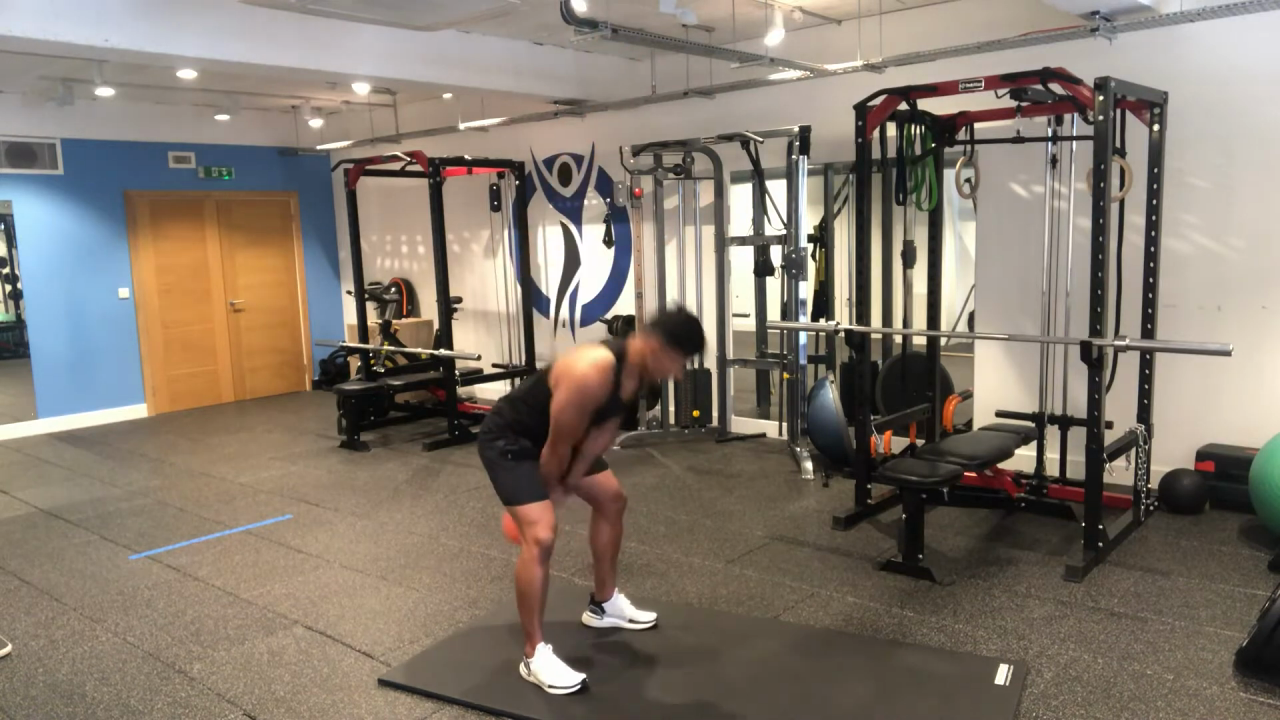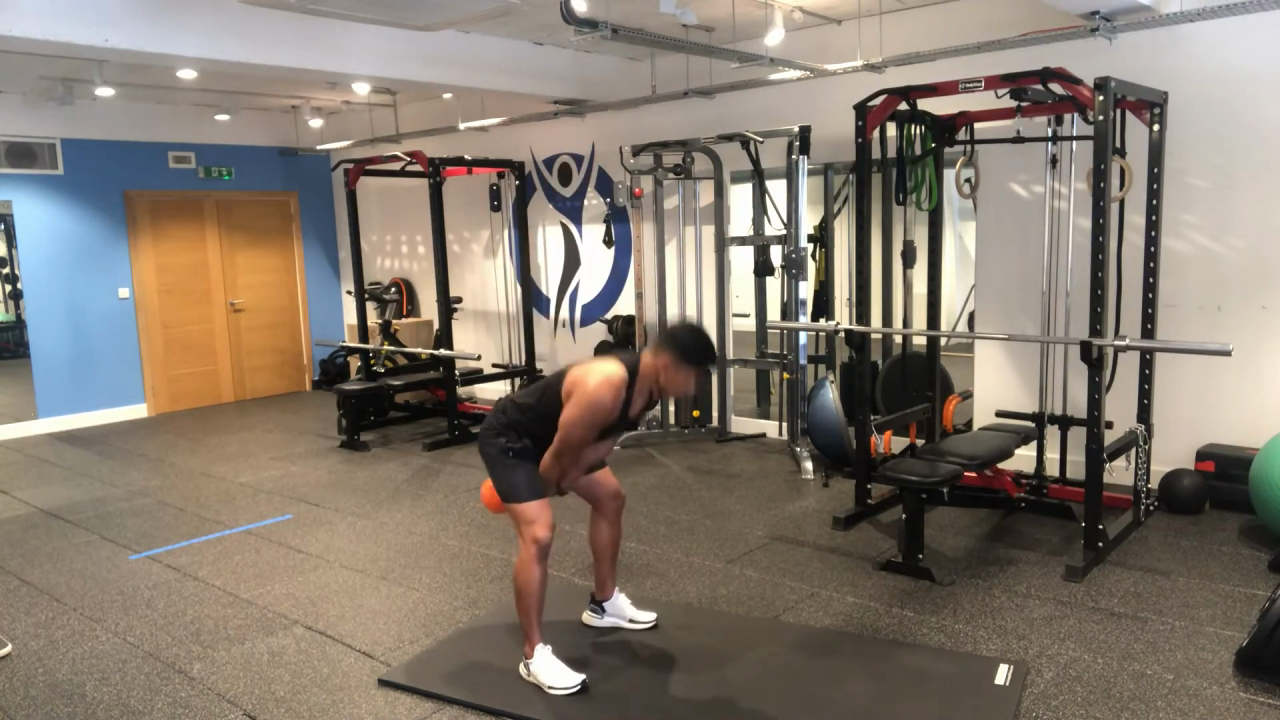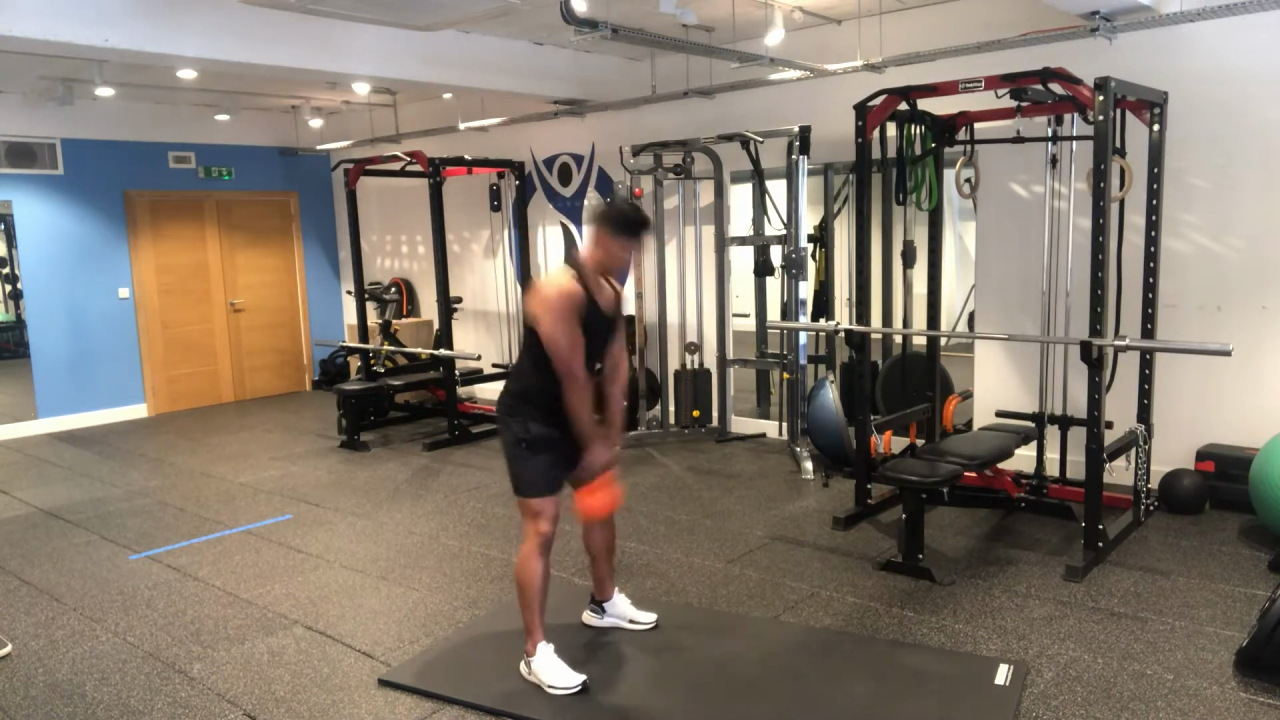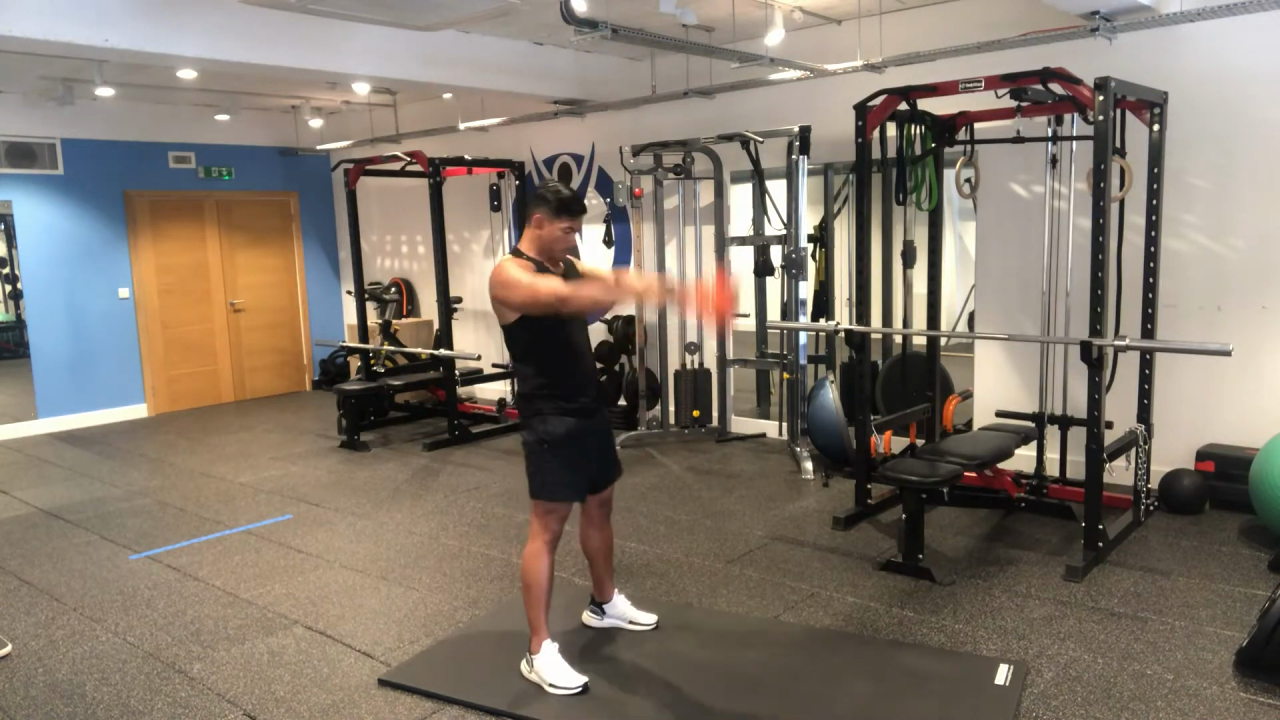
dt=0.2s
person 1, frame 1
left shoulder: (640, 372)
right shoulder: (591, 373)
left elbow: (604, 431)
right elbow: (556, 447)
left wrist: (568, 483)
right wrist: (549, 494)
right hip: (509, 439)
left knee: (612, 498)
right knee: (541, 535)
left ankle: (604, 602)
right ankle: (535, 656)
person 1, frame 2
left shoulder: (647, 383)
right shoulder: (603, 387)
left elbow: (601, 442)
right elbow: (561, 453)
left wrist: (564, 481)
right wrist: (544, 491)
left hip: (555, 438)
right hip: (510, 438)
left knee: (611, 498)
right knee: (538, 534)
left ankle: (604, 601)
right ankle: (534, 655)
person 1, frame 3
left shoulder: (610, 291)
right shoulder: (559, 291)
left elbow: (615, 365)
right elbow: (573, 374)
left wrist: (610, 436)
right wrist: (591, 442)
left hip: (573, 418)
right hip: (530, 419)
right knee: (542, 526)
left ankle: (604, 603)
right ankle: (535, 654)
person 1, frame 4
left shoulder: (568, 264)
right shoulder: (510, 275)
left elbow: (606, 286)
right elbow: (567, 298)
left wrist: (650, 285)
right wrist: (637, 286)
left hip: (590, 409)
right hip: (550, 418)
left knee: (599, 506)
right knee: (548, 527)
left ankle: (604, 603)
right ankle: (539, 652)
